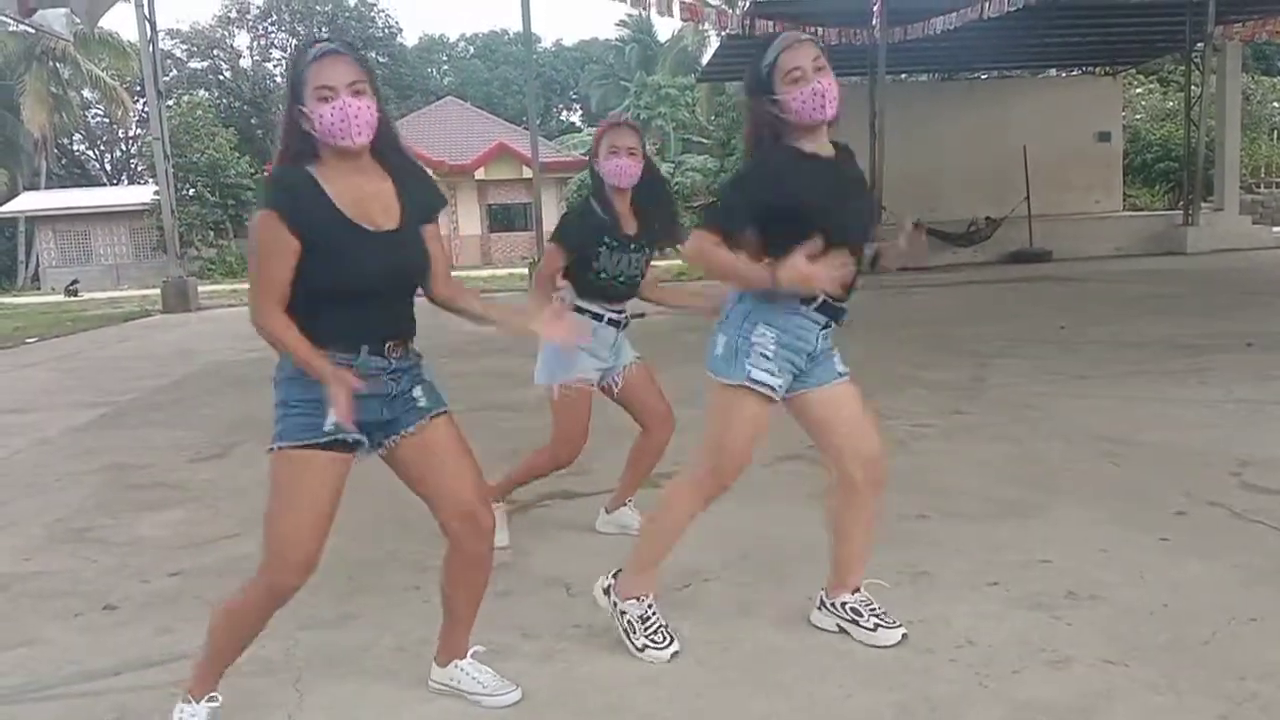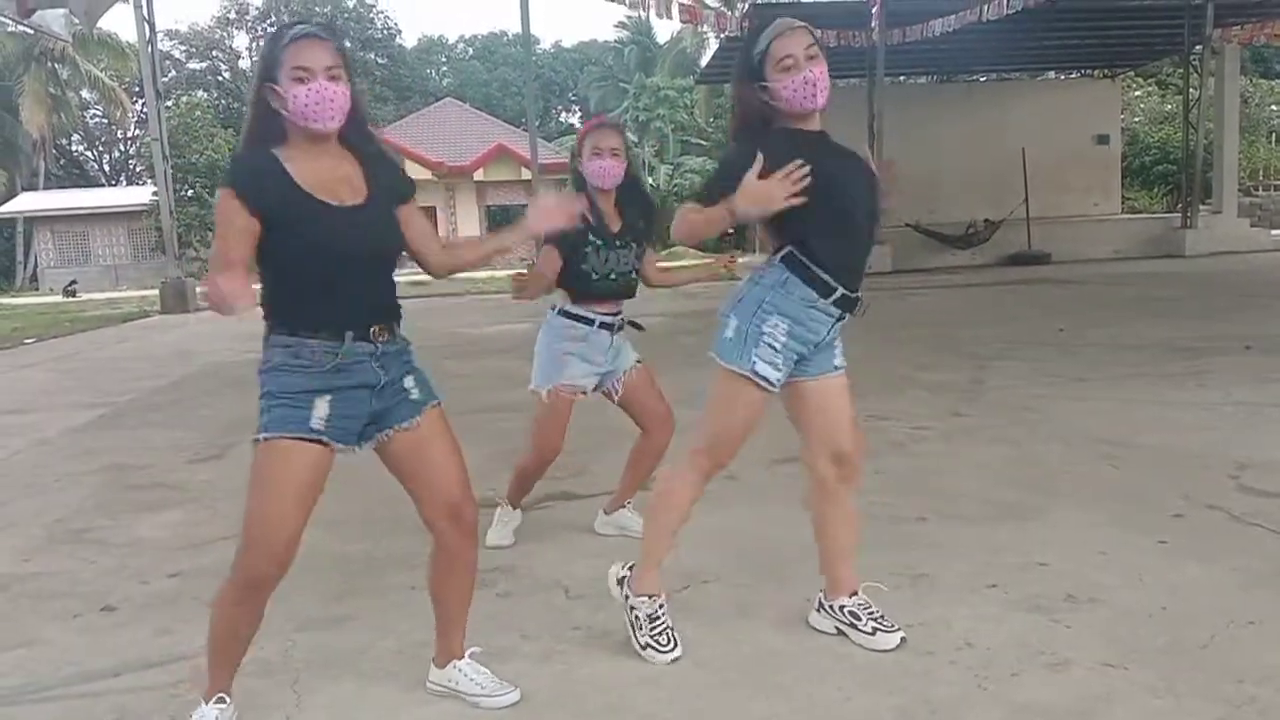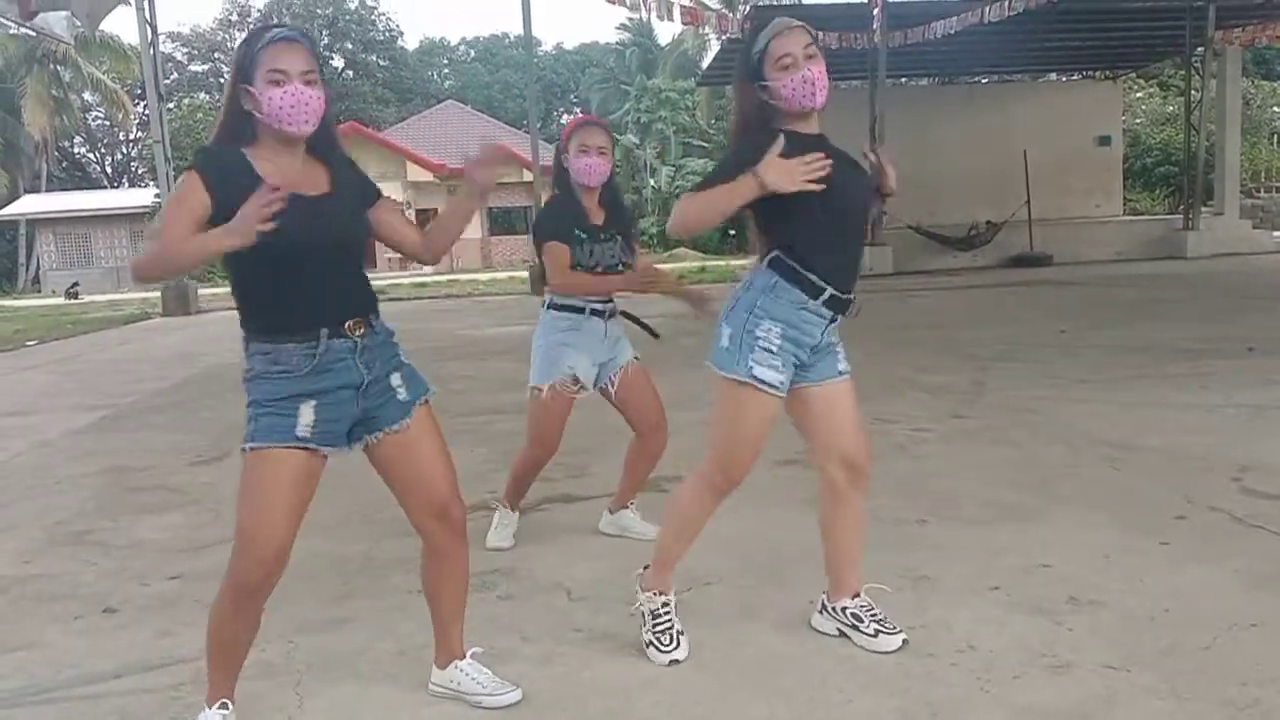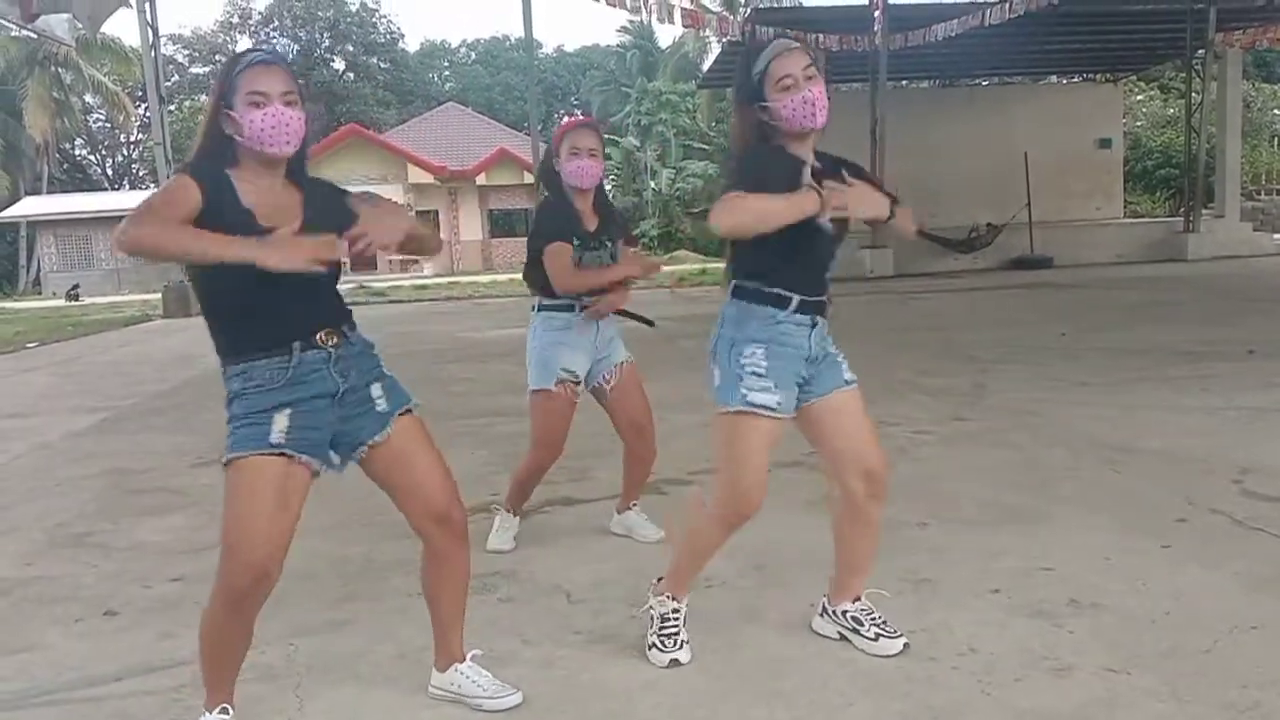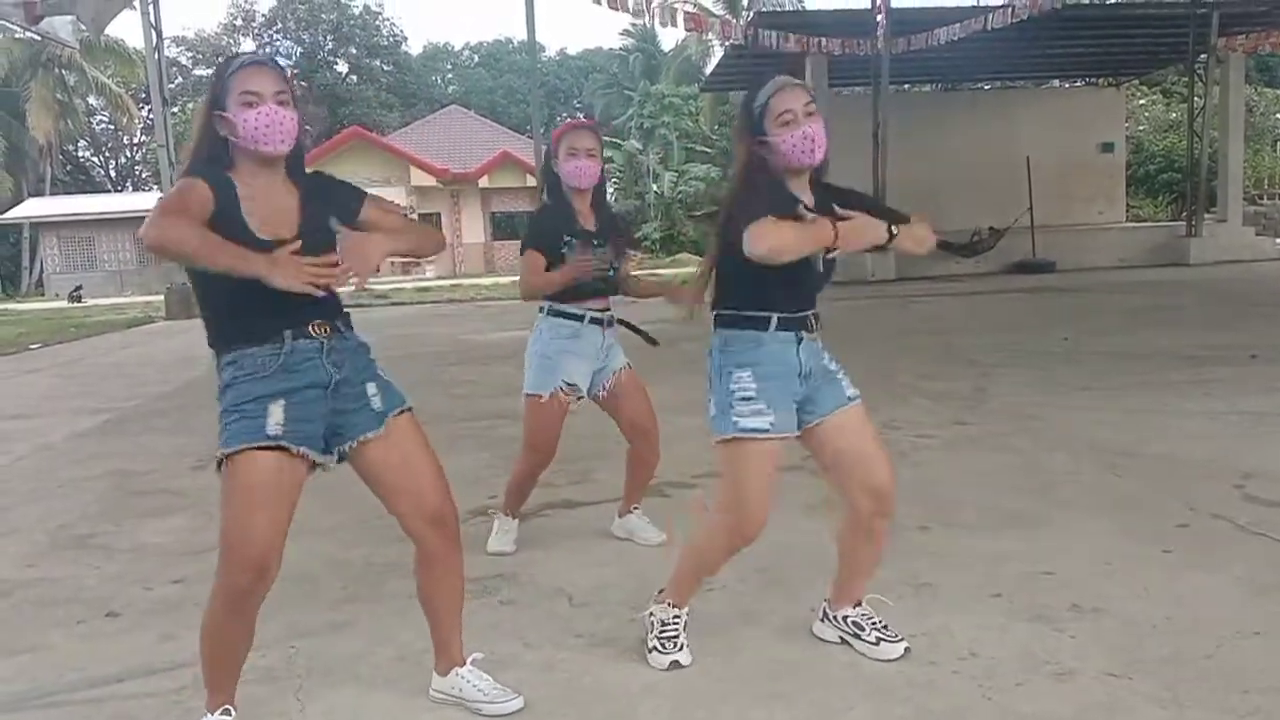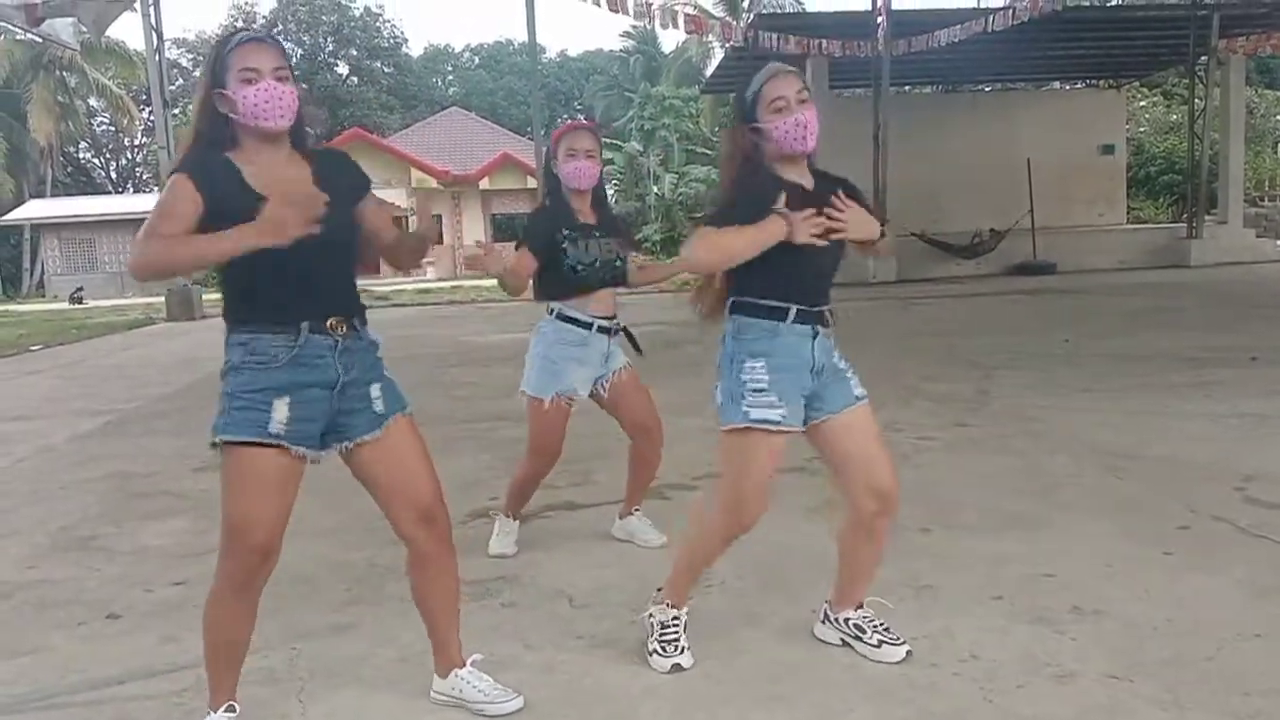
dt=0.1s
person 1, frame 1
left shoulder: (410, 184)
right shoulder: (289, 195)
left elbow: (440, 287)
right elbow: (268, 312)
left wrist: (523, 319)
right wrist: (327, 375)
left hip: (401, 375)
right hip: (319, 384)
left knee: (473, 522)
right knee: (286, 569)
left ankle: (453, 661)
person 1, frame 2
left shoulder: (381, 170)
right shoulder: (253, 176)
left elbow: (440, 260)
right elbow: (225, 280)
left wrist: (528, 229)
right wrist: (229, 291)
left hip: (390, 363)
right hip: (304, 371)
left knee: (454, 516)
right knee: (263, 559)
left ankle: (449, 662)
person 1, frame 3
left shoulder: (343, 174)
right shoulder: (219, 173)
left elbow: (424, 248)
right elbow: (149, 264)
left wrist: (471, 192)
right wrist: (228, 236)
left hip: (373, 359)
right hip: (287, 376)
left knee: (446, 517)
right knee: (256, 566)
left ankle: (452, 663)
person 1, frame 4
left shoulder: (318, 195)
right shoulder: (203, 185)
left elbow: (419, 237)
right elbow: (135, 233)
left wrist: (387, 226)
right wrist: (266, 251)
left hip: (355, 367)
right hip: (267, 390)
left knee: (445, 519)
right knee: (246, 575)
left ankle: (450, 666)
person 1, frame 5
left shoulder: (324, 191)
right shoulder: (206, 187)
left elbow: (429, 238)
right elbow: (159, 231)
left wrist: (382, 244)
right wrist: (268, 267)
left hip: (348, 366)
right hip: (263, 384)
left knee: (437, 523)
right knee: (246, 572)
person 1, frame 6
left shoulder: (335, 167)
right shoulder: (206, 174)
left elbow: (398, 255)
right elbow: (145, 261)
left wrist: (413, 230)
right wrist: (252, 236)
left hip: (356, 358)
right hip: (270, 366)
left knee: (428, 519)
right knee: (247, 556)
person 2, frame 1
left shoulder: (843, 161)
right shoulder: (772, 162)
right elbow: (698, 247)
left wrist: (842, 266)
right wrist: (773, 275)
left hip: (817, 333)
right hip: (766, 326)
left knee: (864, 463)
right knee: (715, 472)
left ankle: (841, 597)
right ankle: (629, 589)
person 2, frame 2
left shoulder: (827, 145)
right shoulder: (763, 142)
right elbow: (686, 226)
left wrist: (874, 178)
right wrist: (742, 207)
left hip: (824, 321)
right hip: (776, 306)
left knee: (839, 458)
right knee: (711, 452)
left ankle: (839, 601)
right ankle: (639, 585)
person 2, frame 3
left shoulder: (827, 147)
right shoulder: (764, 143)
left elbow: (853, 201)
right elbow: (682, 220)
left wrist: (881, 181)
right wrist: (760, 184)
left hip: (822, 323)
right hip: (773, 311)
left knee: (850, 466)
right knee: (726, 469)
left ankle: (843, 602)
right ankle: (656, 588)
person 2, frame 4
left shoulder: (834, 169)
right shoulder: (761, 159)
left elbow: (902, 221)
right elbow: (726, 219)
left wrist: (880, 203)
right wrist: (821, 201)
left hip: (811, 334)
right hip: (755, 334)
left knee: (867, 476)
right knee: (740, 499)
left ankle: (843, 604)
right ankle: (666, 600)
person 2, frame 5
left shoulder: (835, 198)
right shoulder: (757, 193)
left elbow: (923, 238)
right elbow: (761, 244)
left wrist: (879, 230)
right wrist: (834, 231)
left hip: (809, 355)
right hip: (751, 357)
left knee: (875, 493)
right knee: (742, 520)
left ankle: (843, 609)
right ankle: (668, 608)
person 2, frame 6
left shoulder: (832, 186)
right shoulder: (754, 185)
left elbow: (867, 224)
right elbow: (700, 253)
left wrist: (866, 227)
right wrist: (784, 226)
left hip: (822, 350)
right hip: (762, 349)
left knee: (877, 493)
right knee: (740, 508)
left ankle: (845, 612)
right ankle: (667, 607)
person 3, frame 1
left shoulder: (647, 218)
right shoulder: (583, 215)
left elbow: (644, 286)
right elbow: (545, 276)
left wrist: (704, 301)
left hip: (615, 335)
right hip: (577, 335)
left knee: (660, 420)
right knee: (566, 447)
left ankle: (616, 509)
right ankle: (494, 498)
person 3, frame 2
left shoulder: (635, 216)
left elbow: (651, 275)
right elbow: (544, 278)
left wrist: (710, 269)
right wrist: (527, 284)
left hip: (614, 338)
right hip: (570, 338)
left knee: (660, 422)
right knee: (546, 448)
left ankle: (615, 511)
right ankle: (509, 507)
person 3, frame 3
left shoulder: (615, 214)
right shoulder: (555, 211)
left elbow: (640, 270)
right elbow: (560, 280)
left wrist: (675, 286)
right wrist: (624, 282)
left hip: (609, 332)
right hip: (565, 332)
left knee: (653, 424)
right knee: (542, 444)
left ankle: (619, 511)
right ankle: (508, 509)
person 3, frame 4
left shoulder: (608, 215)
right shoulder: (550, 213)
left elbow: (625, 274)
right elbow: (565, 280)
left wrist: (616, 293)
right wrist: (626, 268)
left hip: (604, 331)
right hip: (558, 329)
left knee: (640, 426)
right knee: (547, 447)
left ankle: (626, 511)
right ankle: (508, 514)
person 3, frame 5
left shoulder: (608, 219)
right shoulder: (547, 217)
left elbow: (624, 279)
right elbow: (529, 286)
left wrist: (663, 288)
right wrist: (566, 273)
left hip: (605, 339)
right hip: (560, 338)
left knee: (646, 430)
right knee: (538, 450)
left ankle: (629, 514)
right ankle: (508, 516)
person 3, frame 6
left shoulder: (607, 219)
right shoulder: (547, 218)
left elbow: (631, 274)
right elbow: (518, 285)
left wrist: (685, 265)
right wrist: (502, 269)
left hip: (608, 342)
right hip: (564, 339)
left knee: (648, 428)
right knee: (543, 452)
left ankle: (629, 517)
right ankle: (507, 518)
